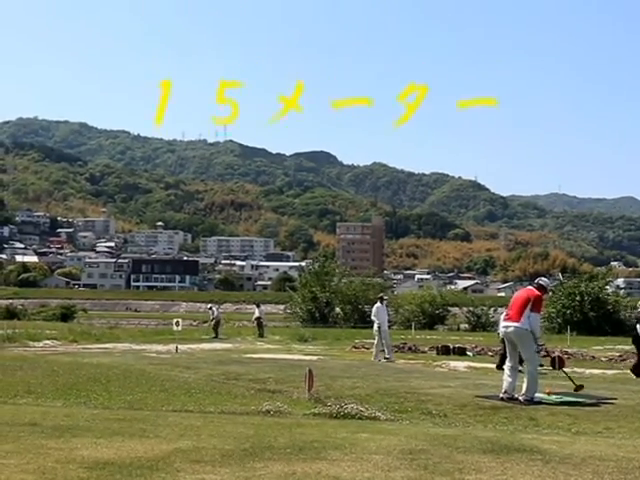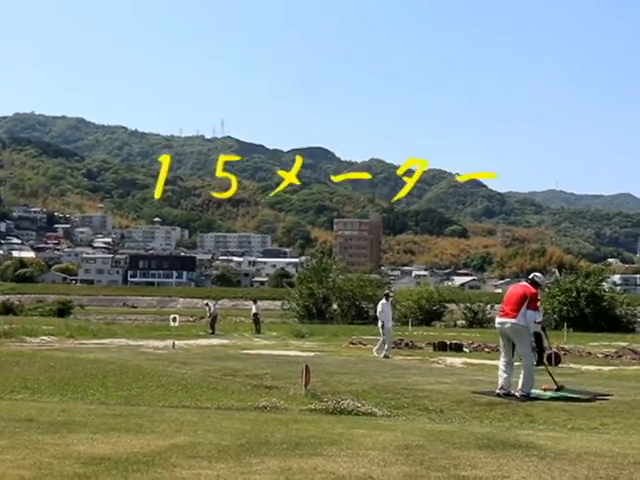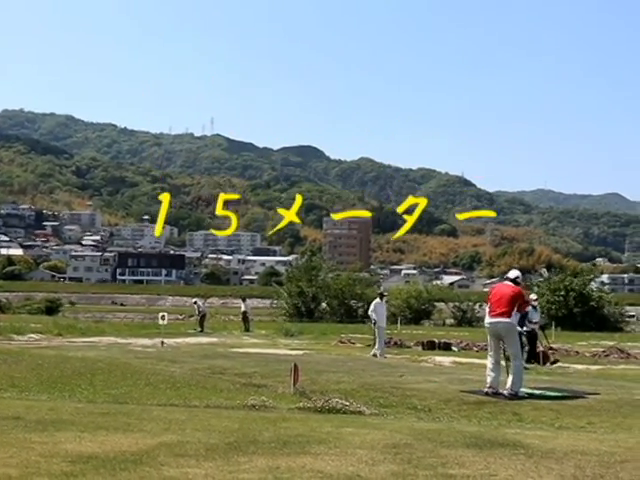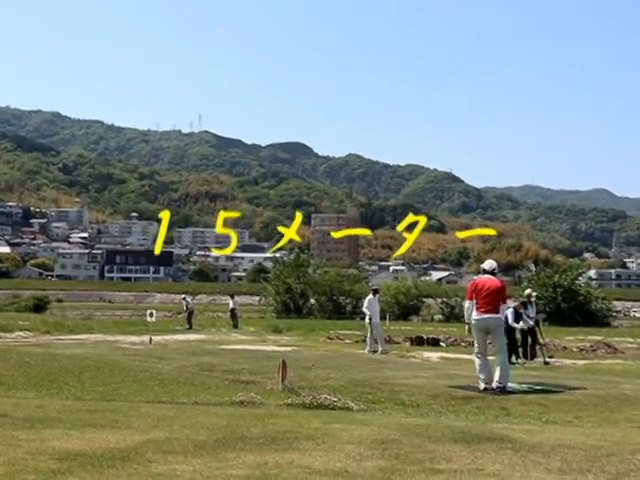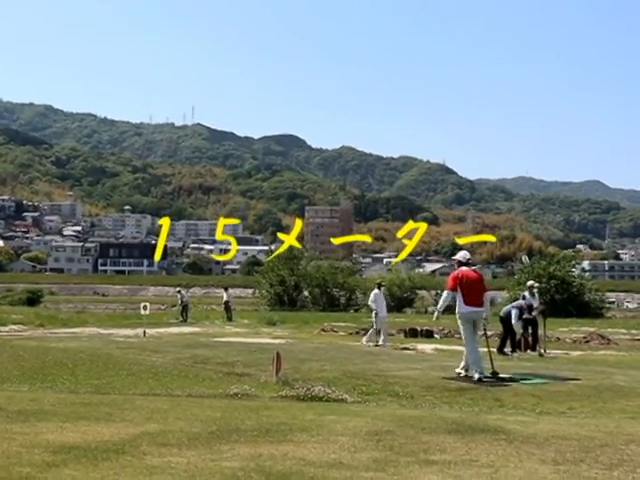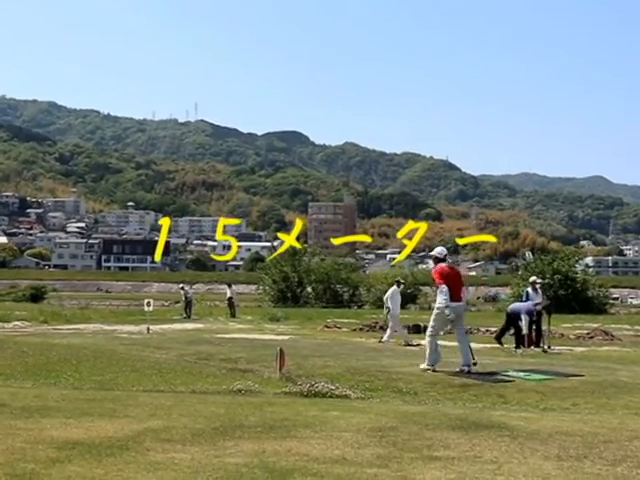
dt=0.5s
person 1, frame 1
left shoulder: (520, 292)
right shoulder: (536, 295)
right elbow: (534, 320)
right wrist: (538, 339)
left hip: (505, 326)
right hip: (519, 328)
left knee: (511, 362)
right knee: (531, 363)
left ankle: (507, 392)
right ankle: (527, 396)
person 1, frame 2
left shoulder: (513, 287)
right shoulder: (532, 292)
right elbow: (530, 317)
right wrist: (530, 334)
left hip: (500, 322)
right hip: (515, 324)
left knee: (506, 358)
right knee: (527, 359)
left ankle: (503, 388)
right ankle: (524, 391)
person 1, frame 3
left shoulder: (494, 288)
right shoulder: (519, 292)
right elbow: (518, 313)
left hip: (491, 323)
right hip: (507, 324)
left knee: (493, 357)
right knee: (516, 359)
left ankle: (491, 387)
right ankle: (512, 390)
person 1, frame 4
left shoulder: (475, 283)
right shoulder: (501, 284)
left elbow: (468, 304)
right elbow: (503, 306)
left wrist: (468, 321)
left hip: (478, 320)
right hip: (495, 320)
left knee: (480, 353)
right knee: (502, 353)
left ankle: (485, 382)
right ankle: (500, 383)
person 1, frame 5
left shoulder: (456, 275)
right shoulder: (479, 275)
left elbow: (448, 294)
right elbow: (486, 297)
left wrist: (438, 310)
right wrist: (486, 316)
left hip: (464, 312)
right hip: (479, 312)
left knee: (470, 343)
right knee: (471, 341)
left ankle: (478, 373)
right ankle: (464, 368)
person 1, frame 6
left shoulder: (437, 269)
right shoulder: (455, 270)
left elbow: (443, 289)
right elbow: (463, 291)
left wrist: (446, 307)
right wrist: (462, 308)
left hip: (444, 307)
right hip: (458, 306)
left knee: (431, 334)
right knee: (462, 336)
left ankle: (431, 364)
right ankle: (466, 365)
